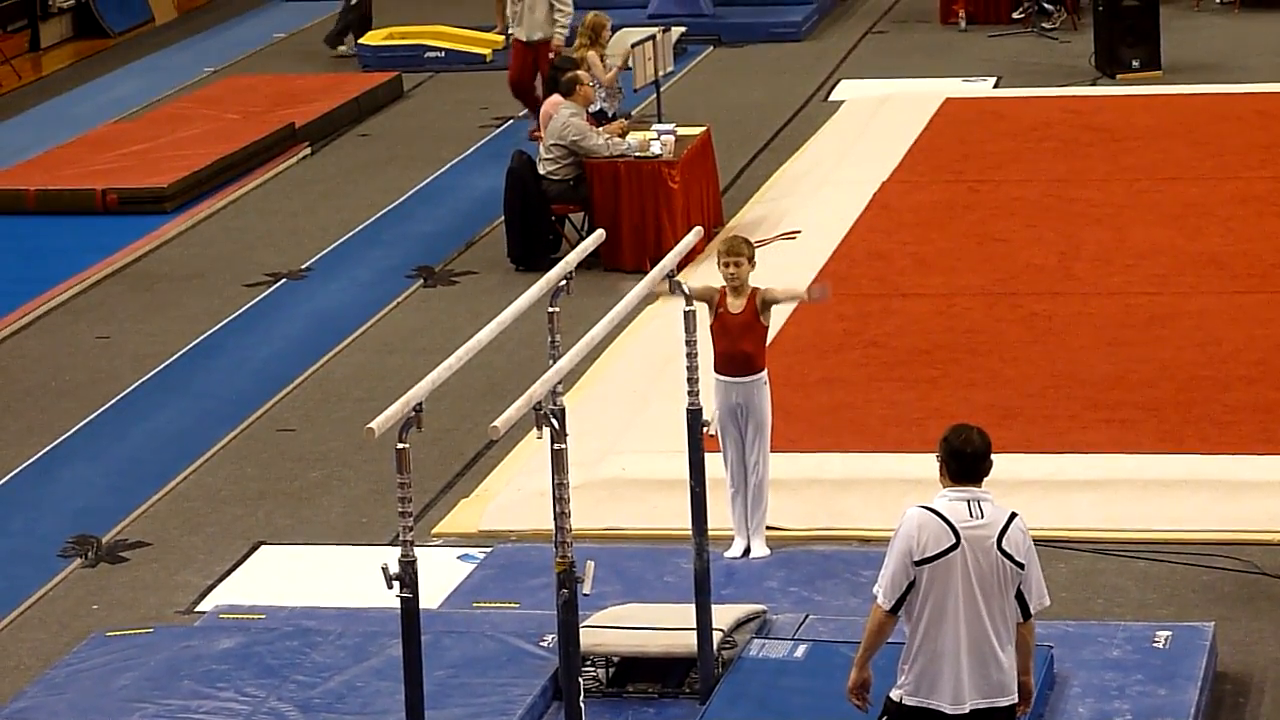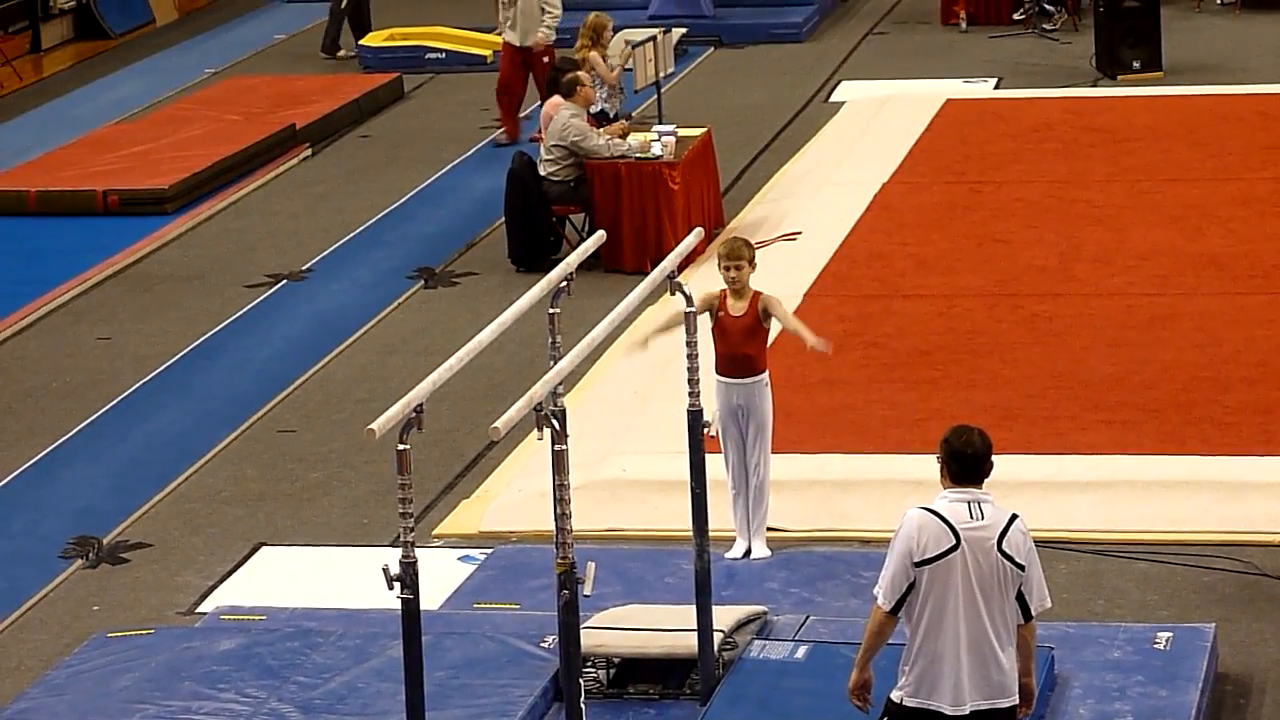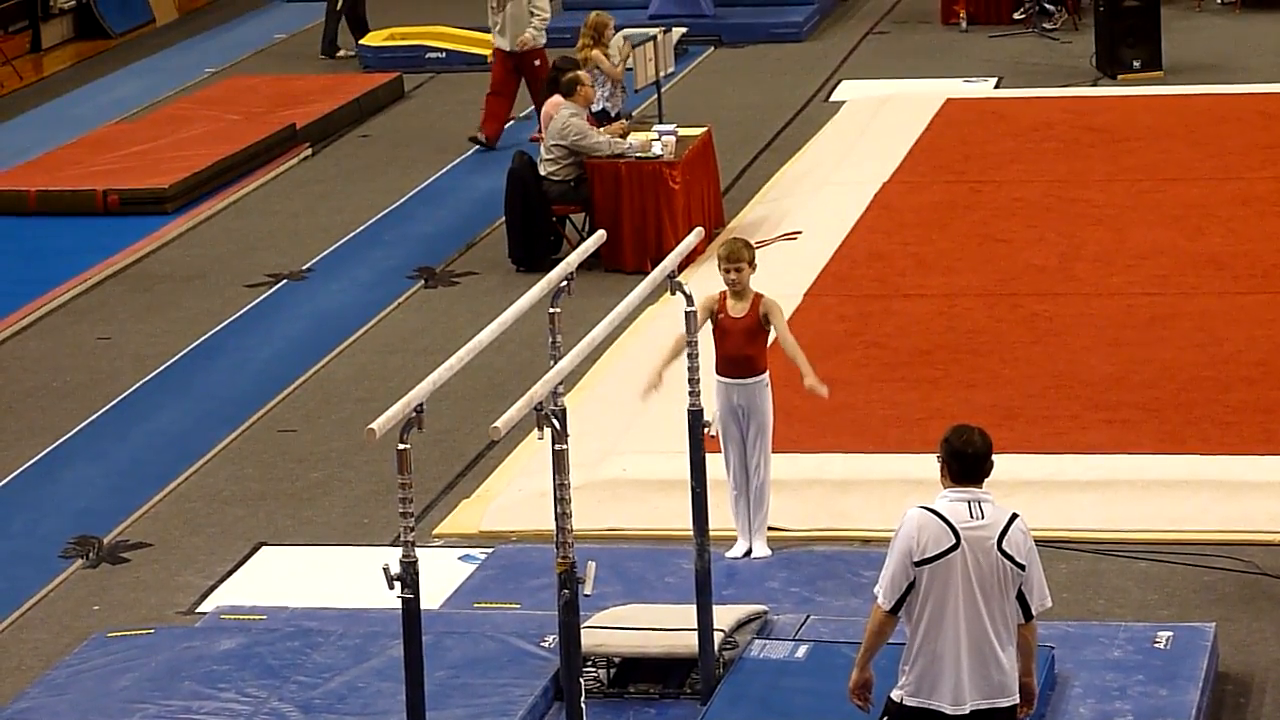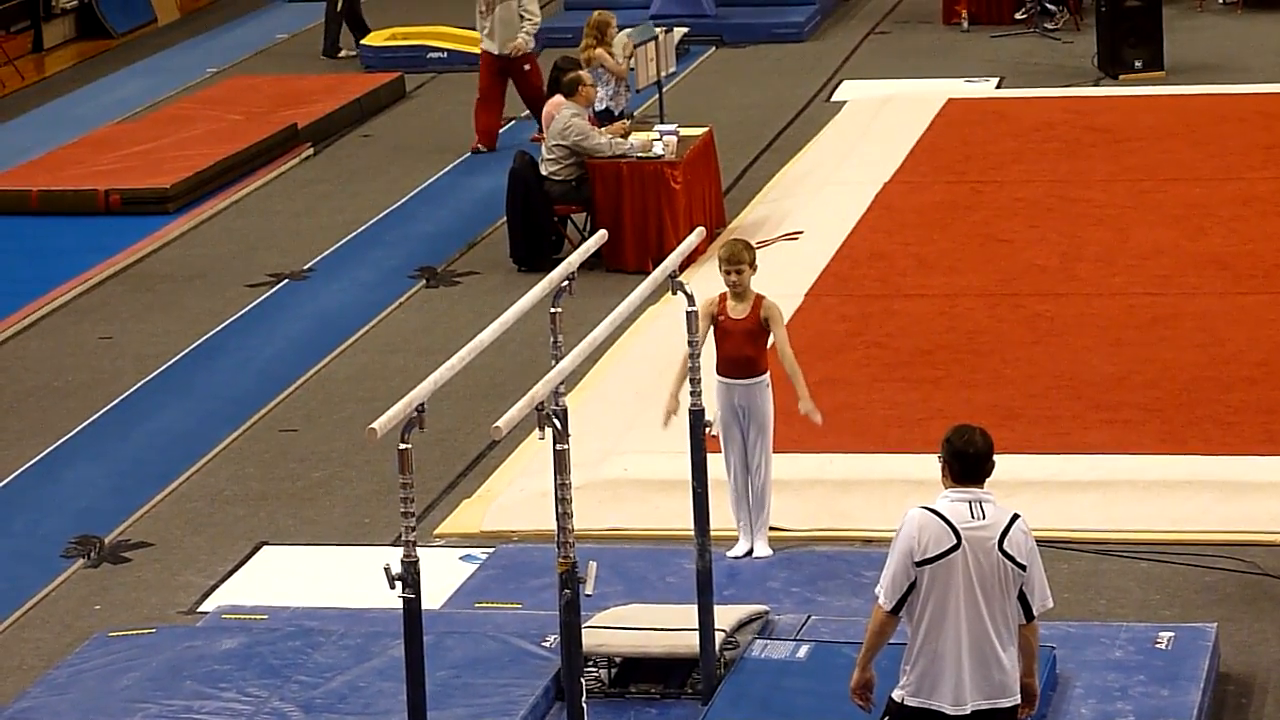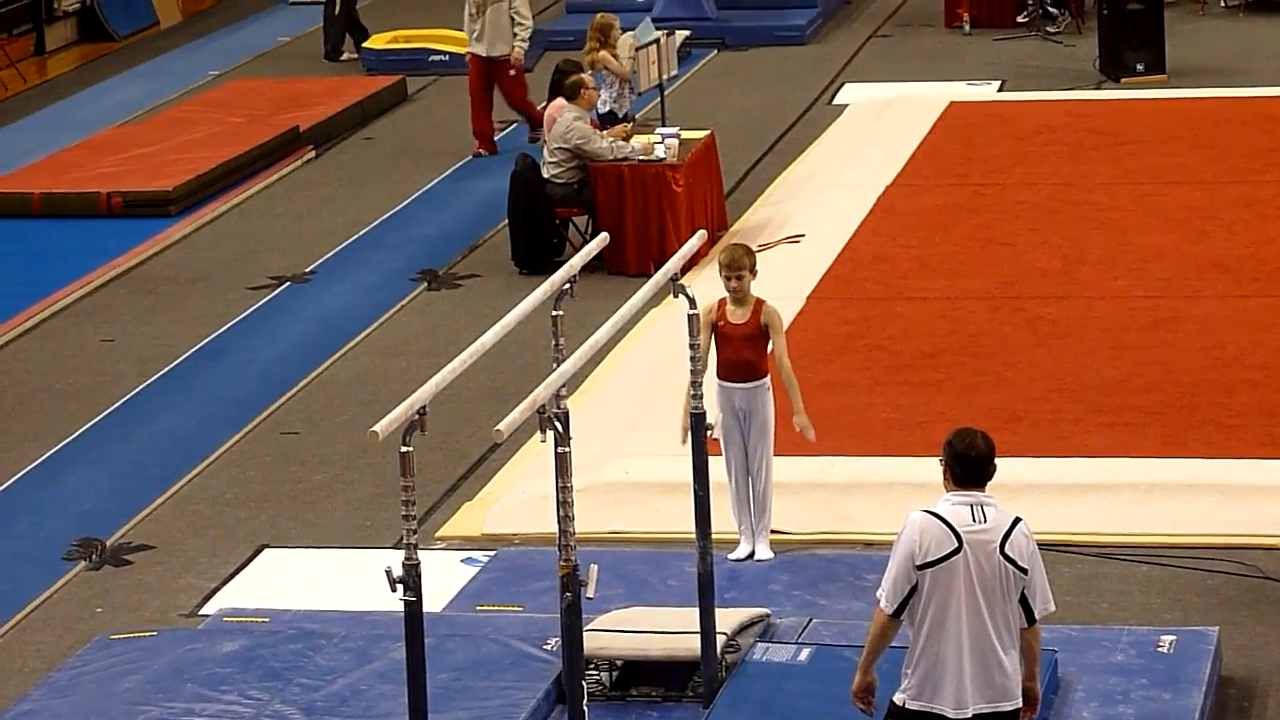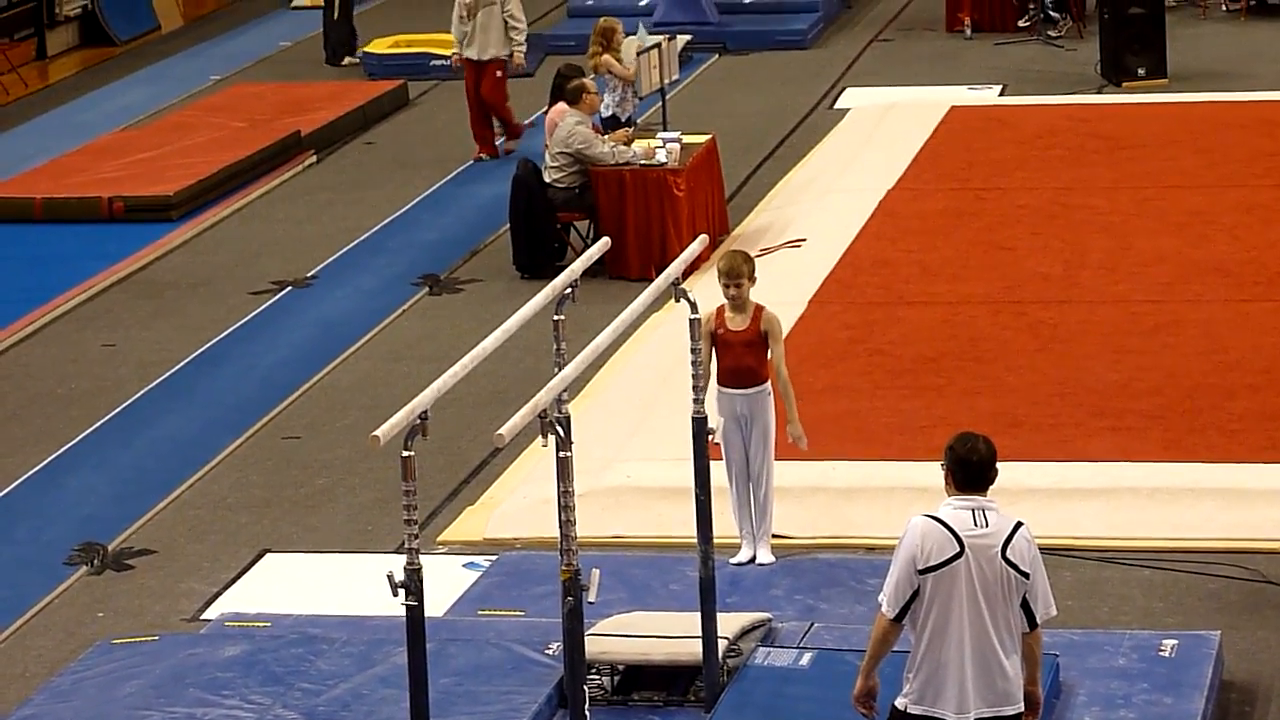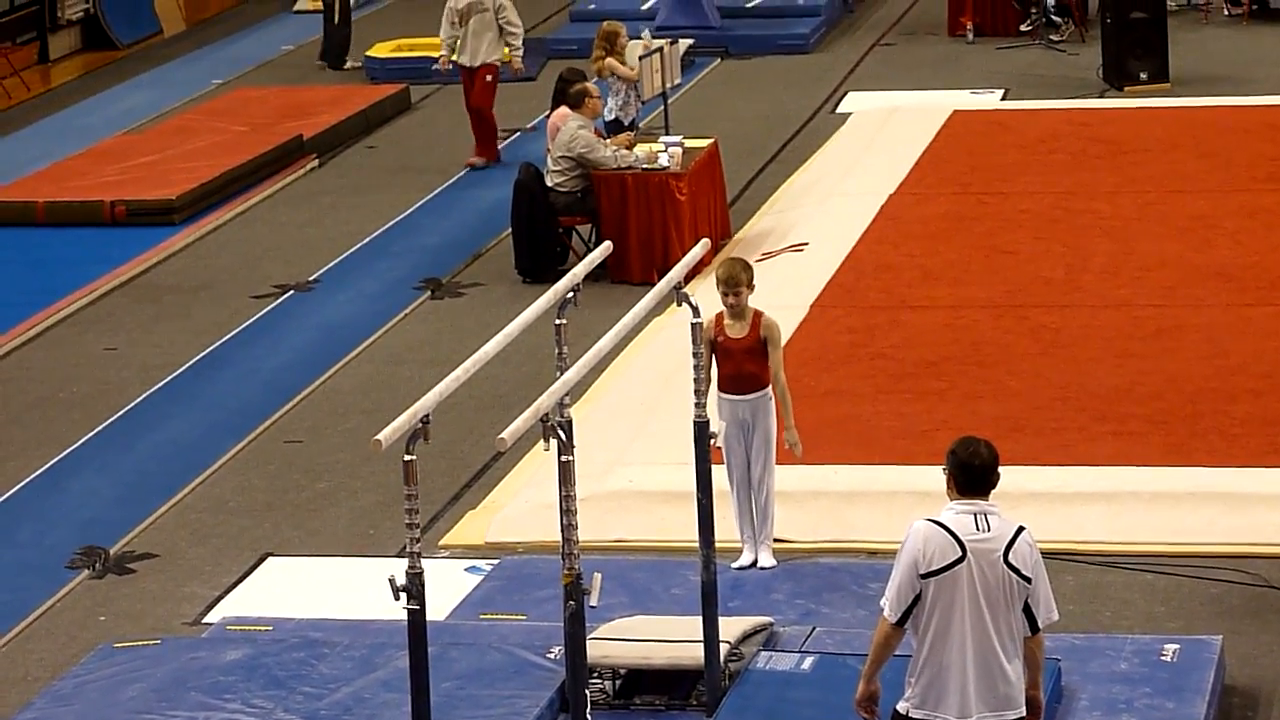
dt=0.1s
person 1, frame 1
left shoulder: (761, 297)
right shoulder: (714, 296)
left elbow: (785, 295)
right elbow: (686, 290)
left wrist: (808, 292)
left hip: (754, 387)
right hip: (724, 388)
left knee: (757, 466)
right knee: (734, 466)
left ankle: (757, 534)
right ankle: (741, 535)
person 1, frame 2
left shoulder: (763, 305)
right shoulder: (714, 299)
left elbow: (788, 320)
right elbow: (682, 313)
left wrist: (810, 337)
right wrist: (652, 333)
left hip: (755, 388)
right hip: (726, 388)
left knee: (757, 466)
right knee: (734, 467)
left ankle: (758, 536)
right ankle: (742, 535)
person 1, frame 3
left shoulder: (765, 306)
right shoulder: (712, 303)
left elbow: (786, 340)
right elbow: (687, 337)
left wrist: (808, 375)
right wrist: (660, 370)
left hip: (756, 388)
right hip: (725, 389)
left knee: (758, 465)
right knee: (734, 466)
left ankle: (759, 536)
right ankle: (742, 534)
person 1, frame 4
left shoulder: (765, 308)
right shoulder: (713, 306)
left elbow: (785, 352)
left wrist: (804, 396)
right wrist: (674, 392)
left hip: (756, 389)
right hip: (726, 389)
left knee: (759, 465)
right knee: (735, 466)
left ankle: (760, 535)
right ankle: (743, 535)
person 1, frame 5
left shoulder: (767, 313)
right shoulder: (712, 312)
left elbow: (782, 362)
right elbow: (700, 359)
left wrist: (798, 410)
right wrist: (688, 408)
left hip: (757, 393)
right hip: (727, 394)
left knee: (760, 469)
right knee: (736, 469)
left ankle: (762, 537)
right ankle: (745, 537)
person 1, frame 6
left shoulder: (766, 319)
right shoulder: (711, 320)
left elbow: (780, 370)
right elbow: (702, 369)
left wrist: (793, 419)
left hip: (758, 398)
right hip: (727, 400)
left knee: (761, 473)
right knee: (736, 474)
left ankle: (763, 541)
right ankle: (747, 541)
person 1, frame 7
left shoulder: (766, 326)
right shoulder: (711, 327)
left elbow: (778, 377)
right elbow: (703, 377)
left wrist: (789, 426)
left hip: (759, 404)
right hip: (728, 406)
left knee: (761, 479)
right knee: (738, 480)
left ankle: (764, 545)
right ankle: (749, 545)
person 2, frame 1
left shoulder: (918, 522)
right shoulder: (1013, 527)
left elbow: (886, 609)
right elbow: (1025, 615)
left wrist: (861, 665)
right wrist: (1025, 674)
left hip: (925, 691)
right hip: (994, 692)
person 2, frame 2
left shoulder: (918, 524)
right shoulder: (1014, 529)
left elbow: (887, 610)
right elbow: (1026, 617)
left wrist: (861, 666)
right wrist: (1026, 675)
left hip: (925, 692)
right hip: (995, 693)
person 2, frame 3
left shoulder: (918, 523)
right shoulder: (1014, 528)
left elbow: (887, 609)
right elbow: (1027, 617)
left wrist: (862, 666)
right wrist: (1027, 674)
left hip: (926, 692)
right hip: (996, 693)
person 2, frame 4
left shoulder: (919, 523)
right shoulder: (1016, 529)
left elbow: (888, 609)
right elbow: (1028, 618)
left wrist: (863, 666)
right wrist: (1029, 675)
left hip: (927, 691)
right hip: (997, 692)
person 2, frame 5
left shoulder: (920, 527)
right shoulder: (1017, 533)
left elbow: (890, 612)
right elbow: (1030, 621)
left wrist: (865, 670)
right wrist: (1031, 679)
left hip: (928, 696)
right hip: (999, 696)
person 2, frame 6
left shoulder: (922, 532)
right shoulder: (1019, 537)
left elbow: (892, 617)
right elbow: (1031, 626)
left wrist: (866, 674)
right wrist: (1032, 684)
person 2, frame 7
left shoulder: (924, 535)
right shoulder: (1021, 542)
left elbow: (894, 621)
right elbow: (1033, 629)
left wrist: (868, 678)
right wrist: (1034, 687)
